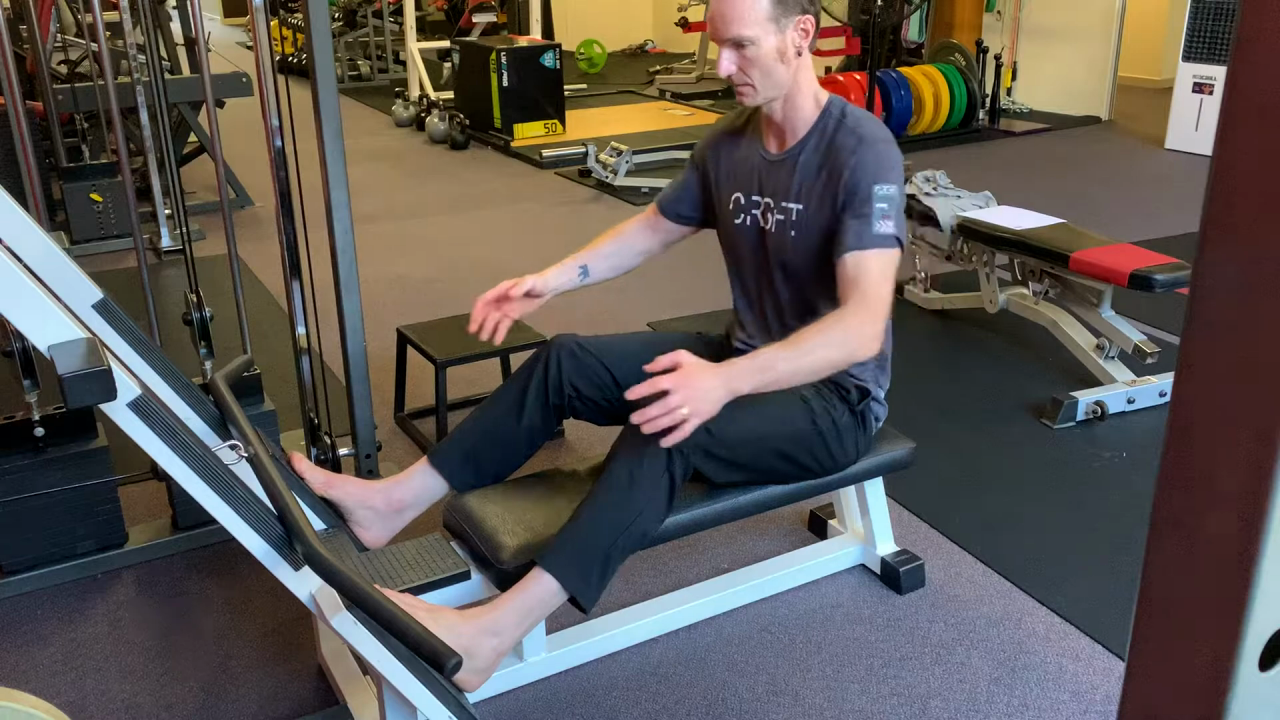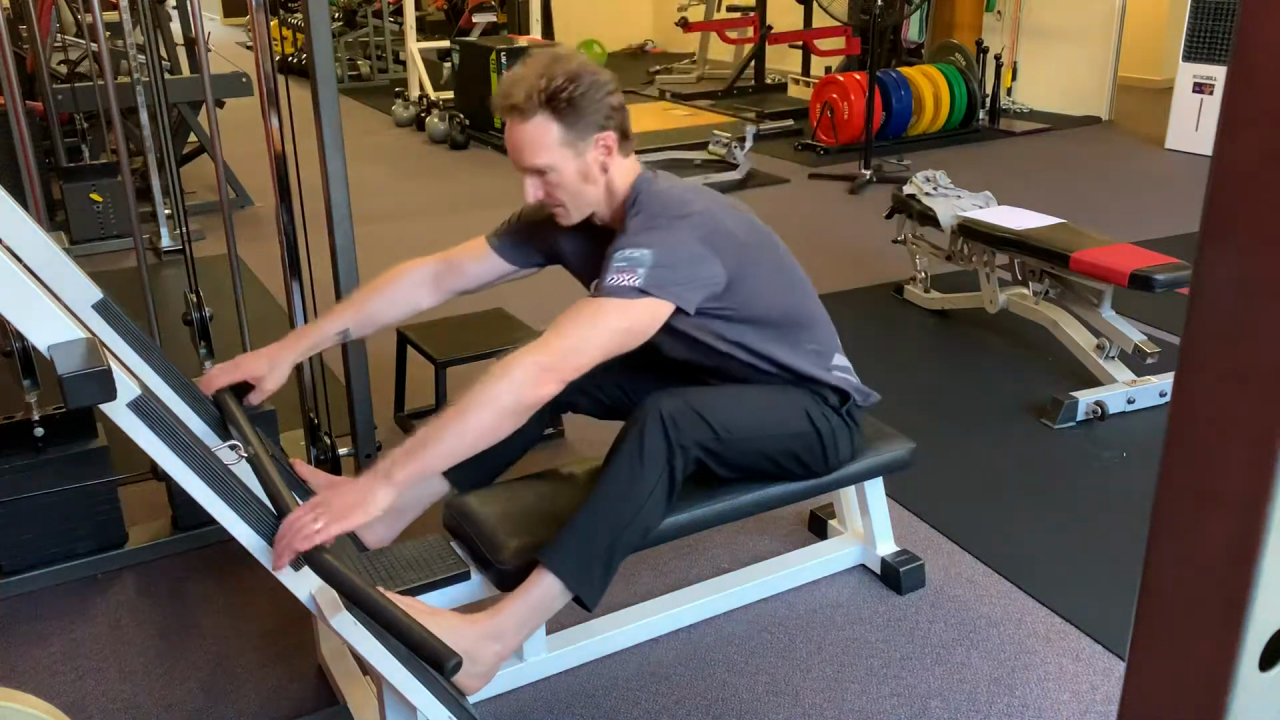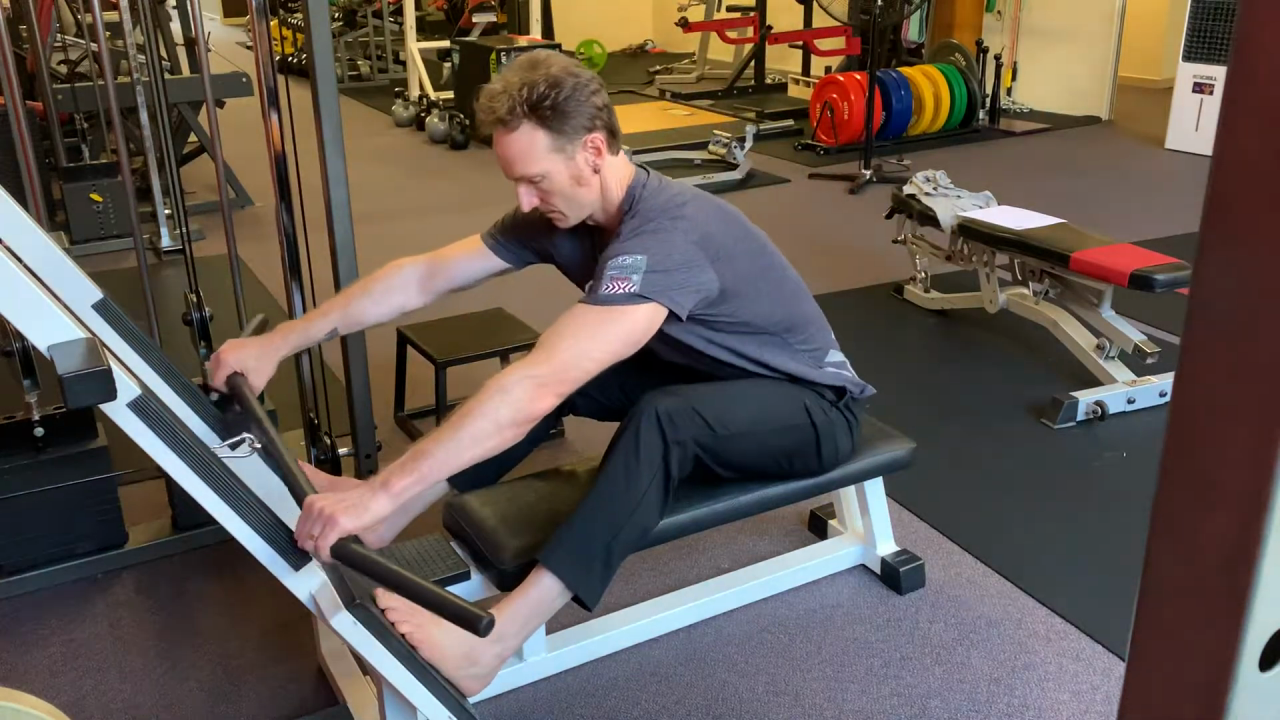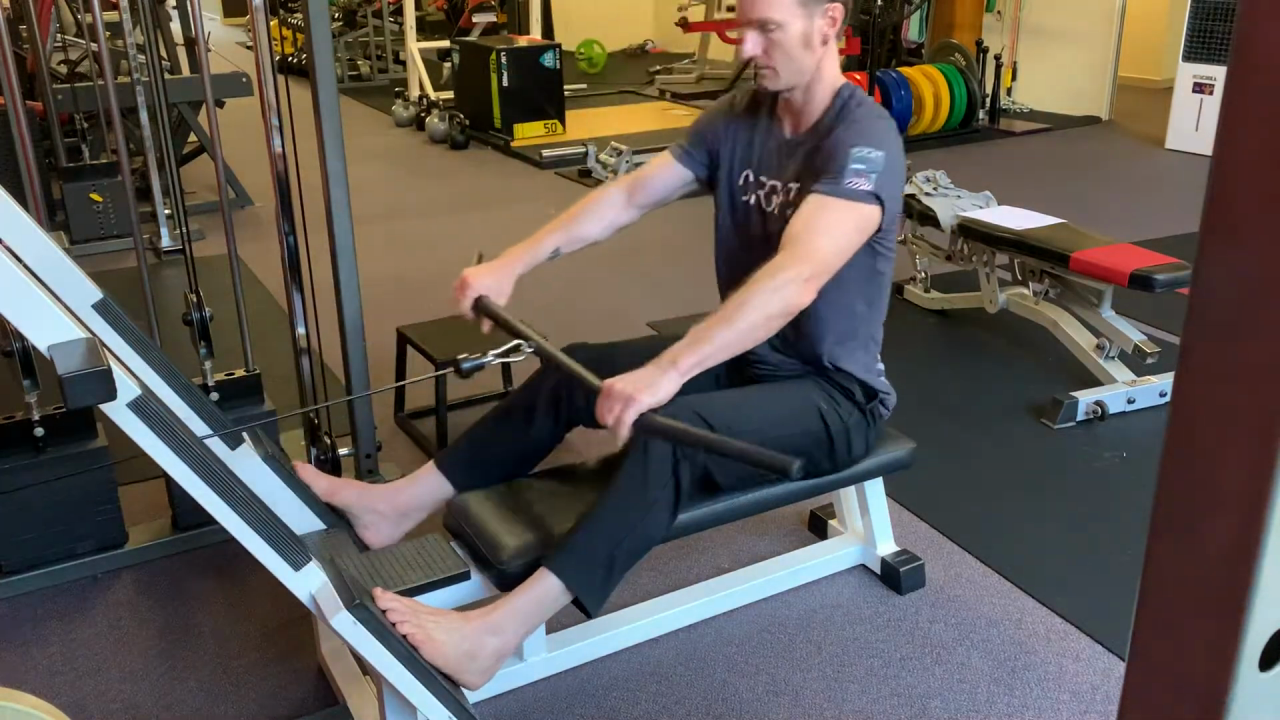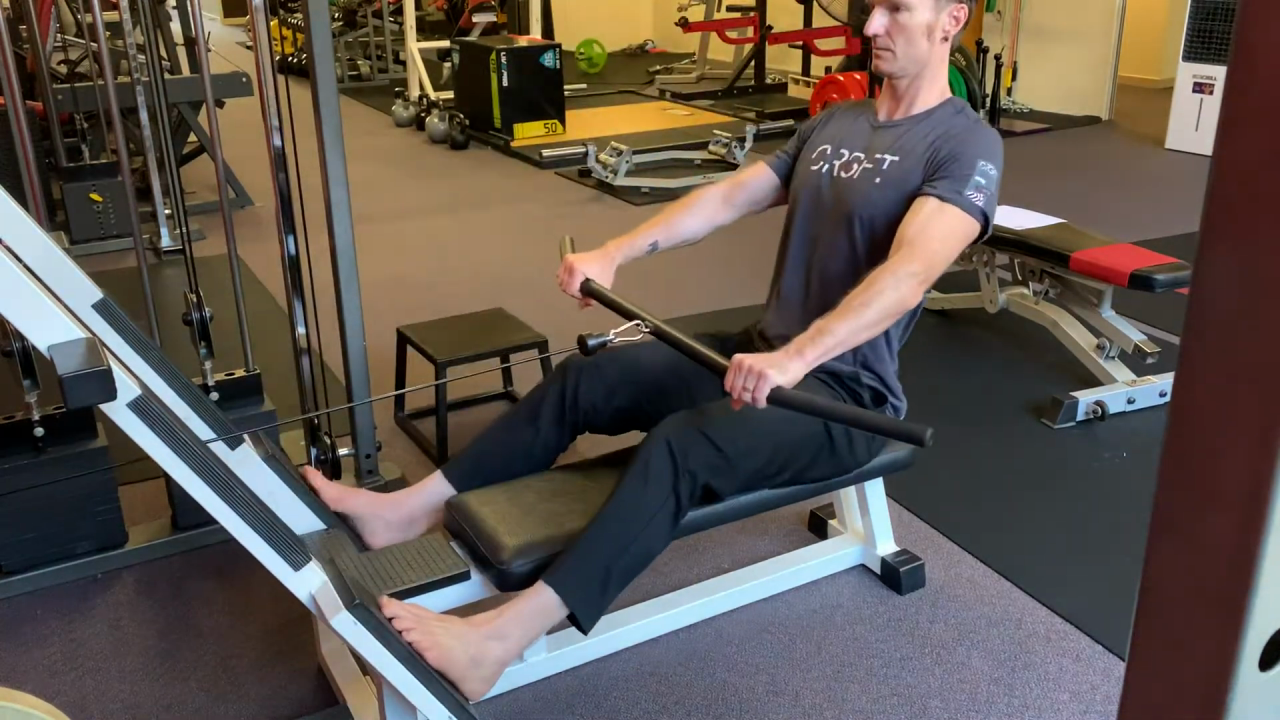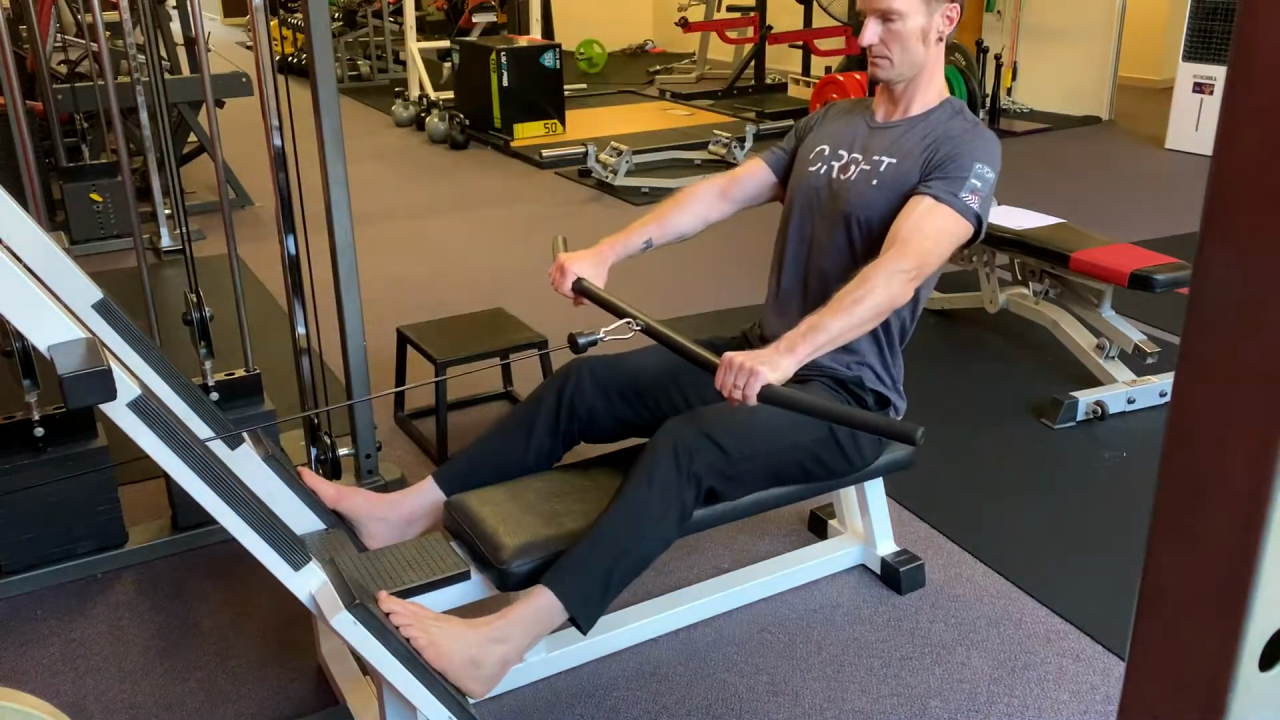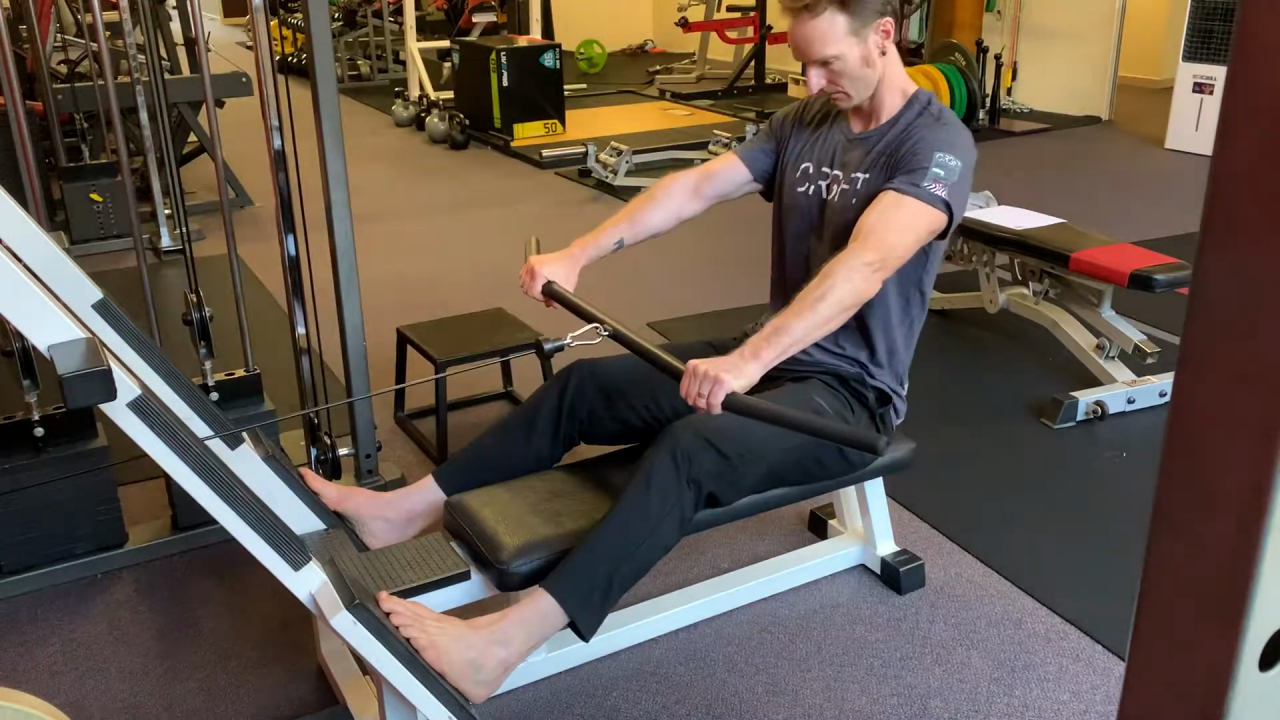
dt=0.7s
person 1, frame 1
left shoulder: (859, 152)
right shoulder: (732, 144)
left elbow: (862, 327)
right elbow: (651, 230)
left wrist: (726, 380)
right wrist: (548, 279)
left hip: (833, 400)
right hip: (748, 359)
left knee: (664, 430)
right knee: (566, 362)
left ankle: (497, 627)
right ankle: (394, 500)
person 1, frame 2
left shoulder: (671, 230)
right shoulder: (567, 213)
left elbow: (541, 373)
right elbow: (436, 278)
left wrist: (383, 484)
right wrist: (290, 350)
left hip: (810, 407)
right hip: (711, 371)
left knee: (667, 420)
right knee: (545, 378)
left ankle: (494, 636)
right ankle: (380, 520)
person 1, frame 3
left shoulder: (665, 233)
right shoulder: (563, 211)
left elbow: (538, 387)
right elbow: (422, 277)
left wrist: (384, 492)
right wrist: (277, 343)
left hip: (808, 405)
right hip: (713, 372)
left knee: (665, 421)
right knee: (548, 381)
left ankle: (491, 638)
right ankle: (377, 521)
person 1, frame 4
left shoulder: (862, 139)
right shoulder: (740, 116)
left elbow: (794, 280)
right elbow: (629, 195)
left wrist: (663, 375)
right wrist: (510, 265)
left hip: (833, 395)
right hip: (745, 359)
left knee: (675, 429)
right knee: (573, 372)
left ankle: (496, 633)
right ankle: (399, 504)
person 1, frame 5
left shoulder: (965, 145)
right shoulder: (834, 122)
left elbow: (906, 276)
right elbow: (729, 198)
left wrist: (793, 360)
right wrist: (612, 255)
left hip: (845, 391)
right hip: (764, 353)
left knee: (679, 446)
right knee: (583, 380)
left ankle: (500, 638)
right ankle: (408, 510)
person 1, frame 6
left shoulder: (962, 147)
right shoulder: (831, 122)
left elbow: (897, 272)
right elbow: (723, 193)
left wrist: (785, 357)
right wrist: (606, 254)
left hip: (847, 394)
right hip: (764, 354)
left knee: (686, 447)
right knee: (582, 386)
left ankle: (503, 641)
right ankle: (408, 510)
person 1, frame 7
left shoulder: (937, 145)
right shoulder: (804, 121)
left elbow: (863, 269)
right elbow: (695, 188)
left wrist: (747, 362)
right wrist: (576, 256)
left hip: (852, 392)
right hip: (776, 357)
left knee: (689, 450)
right knee: (582, 387)
left ankle: (504, 643)
right ankle: (407, 509)
